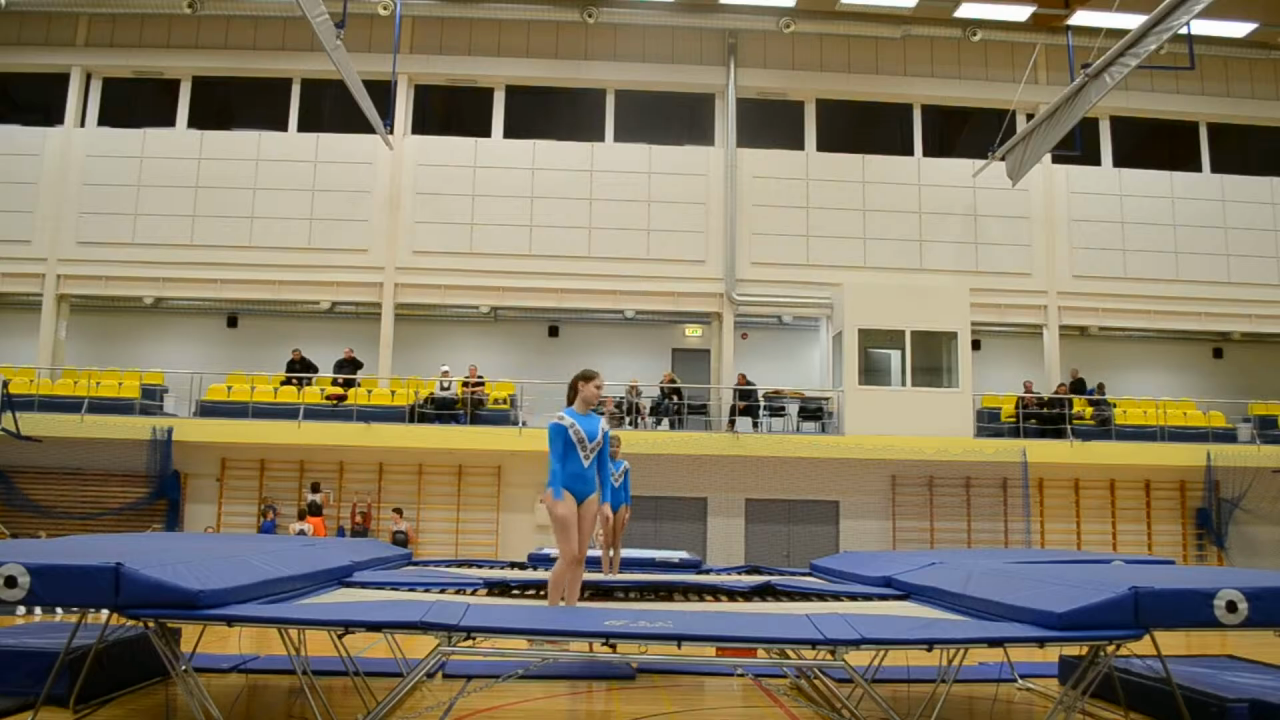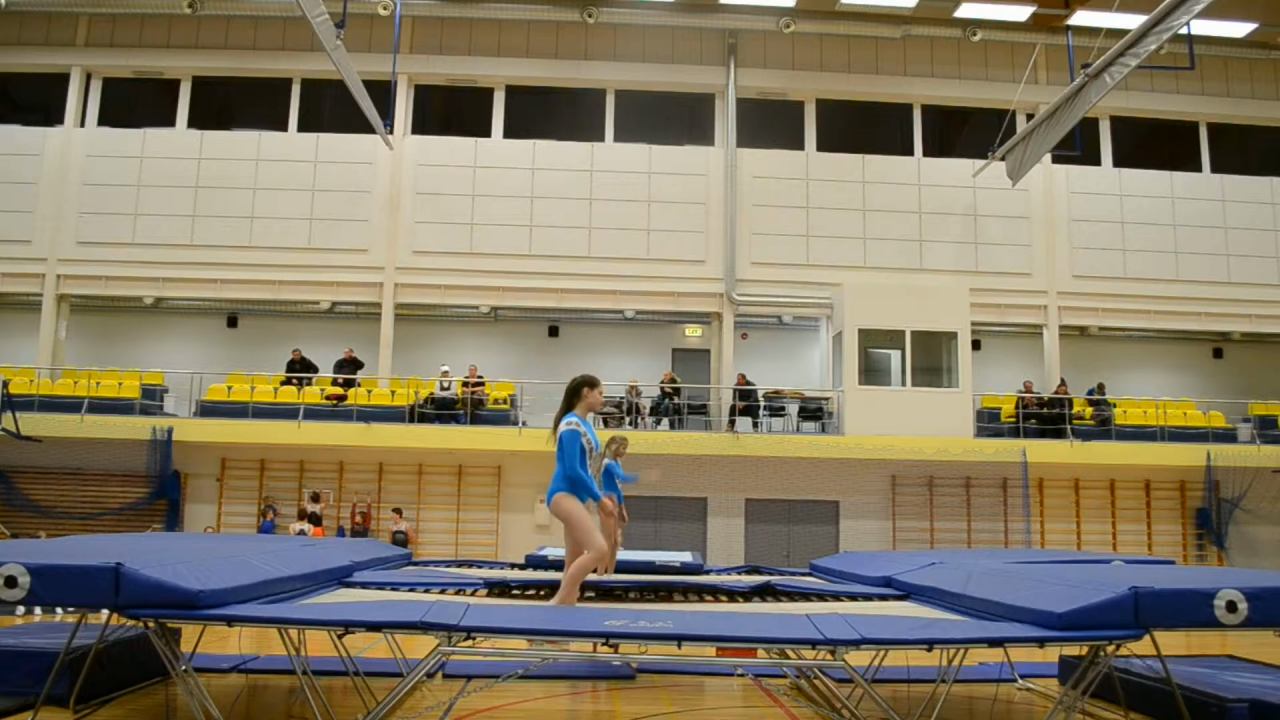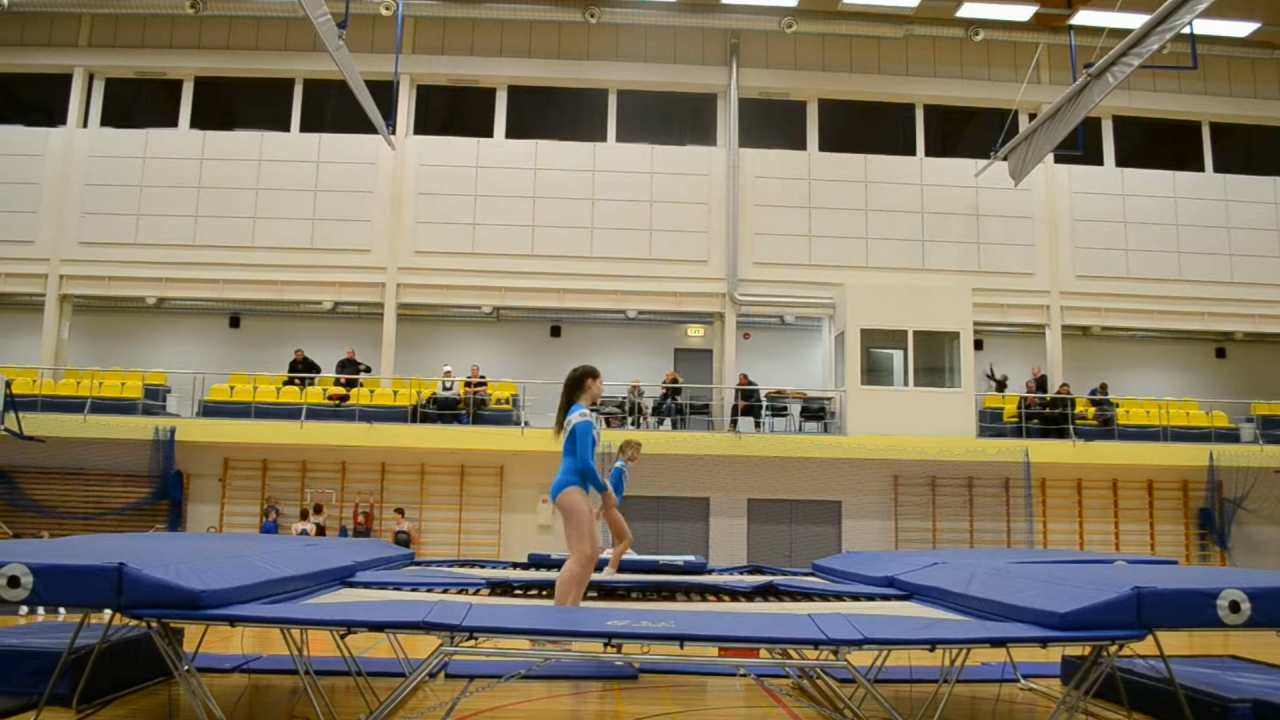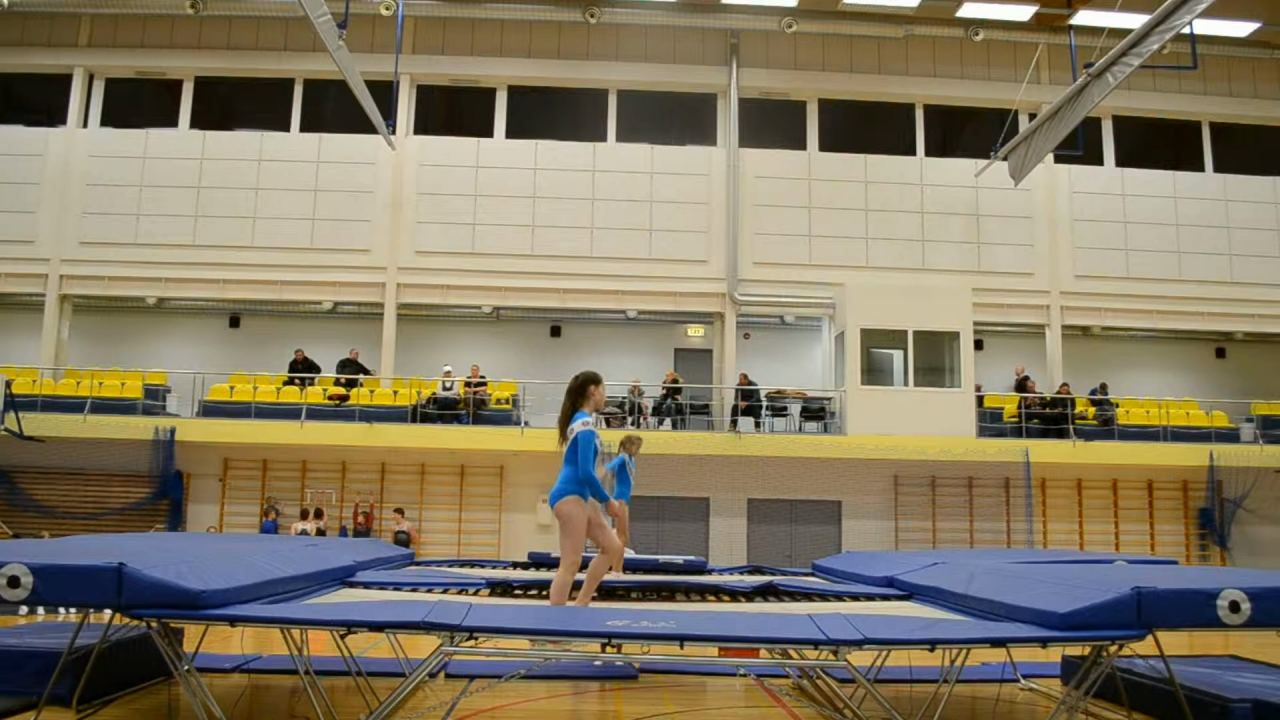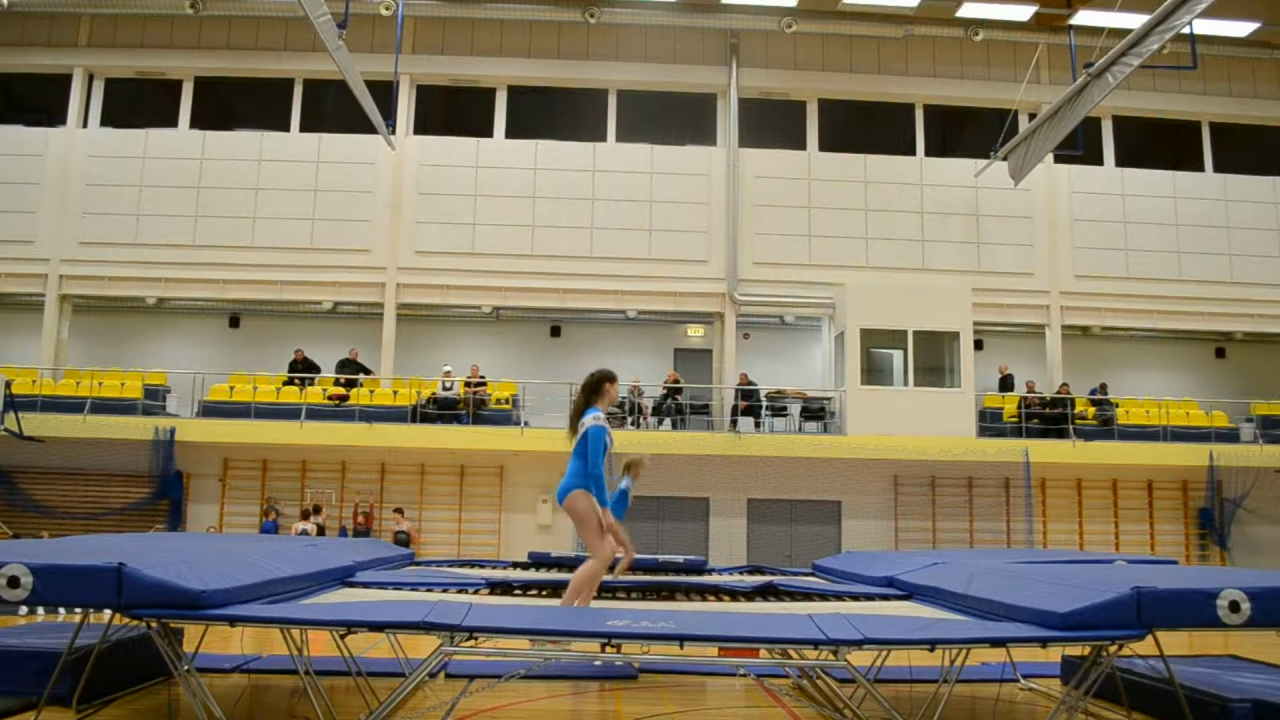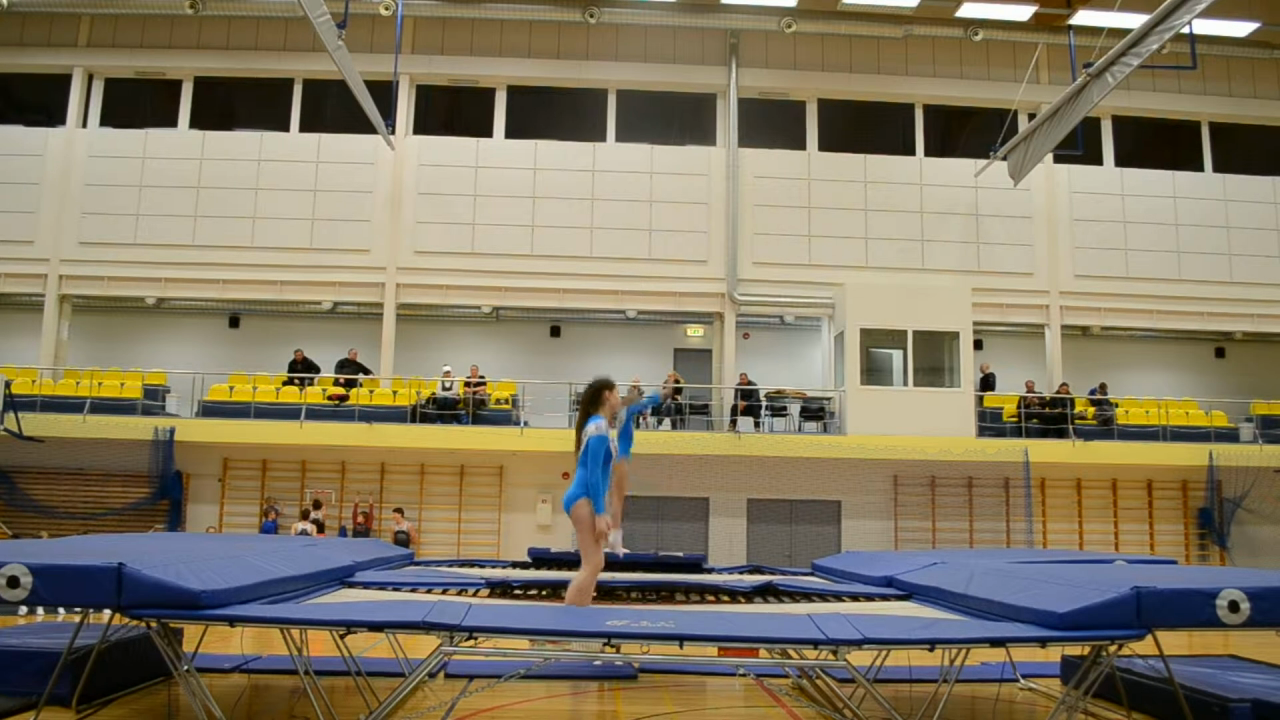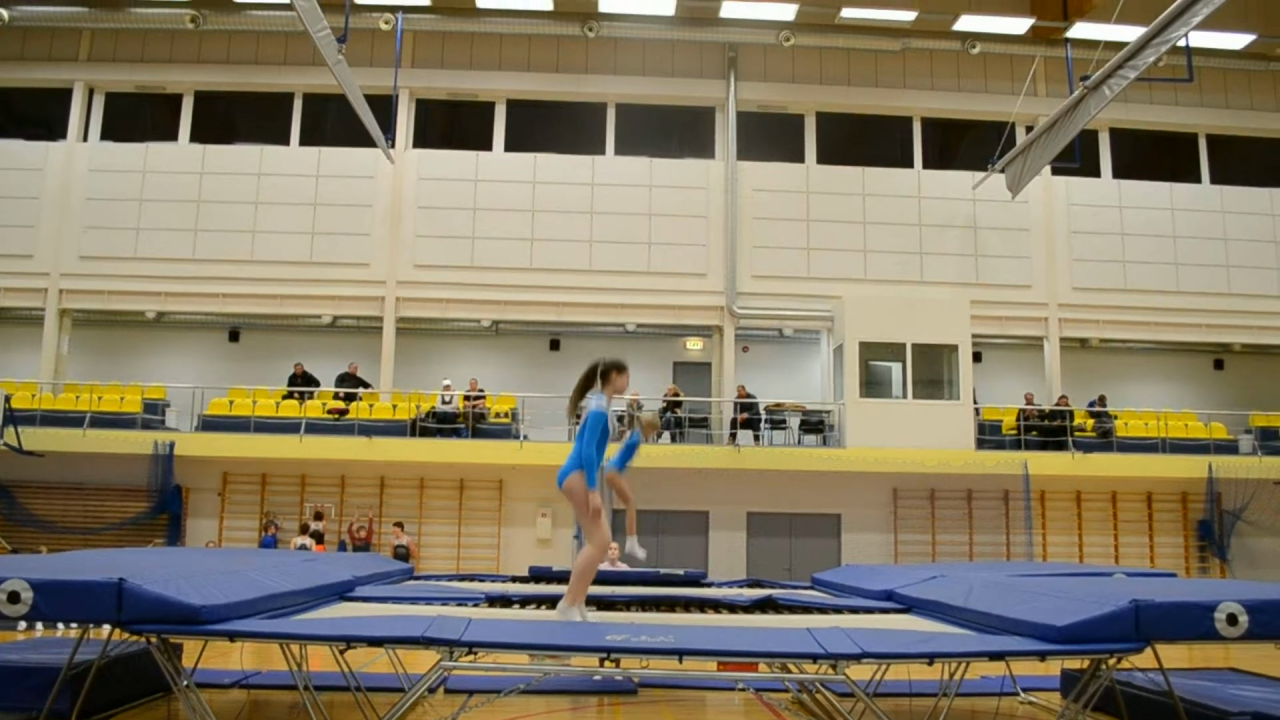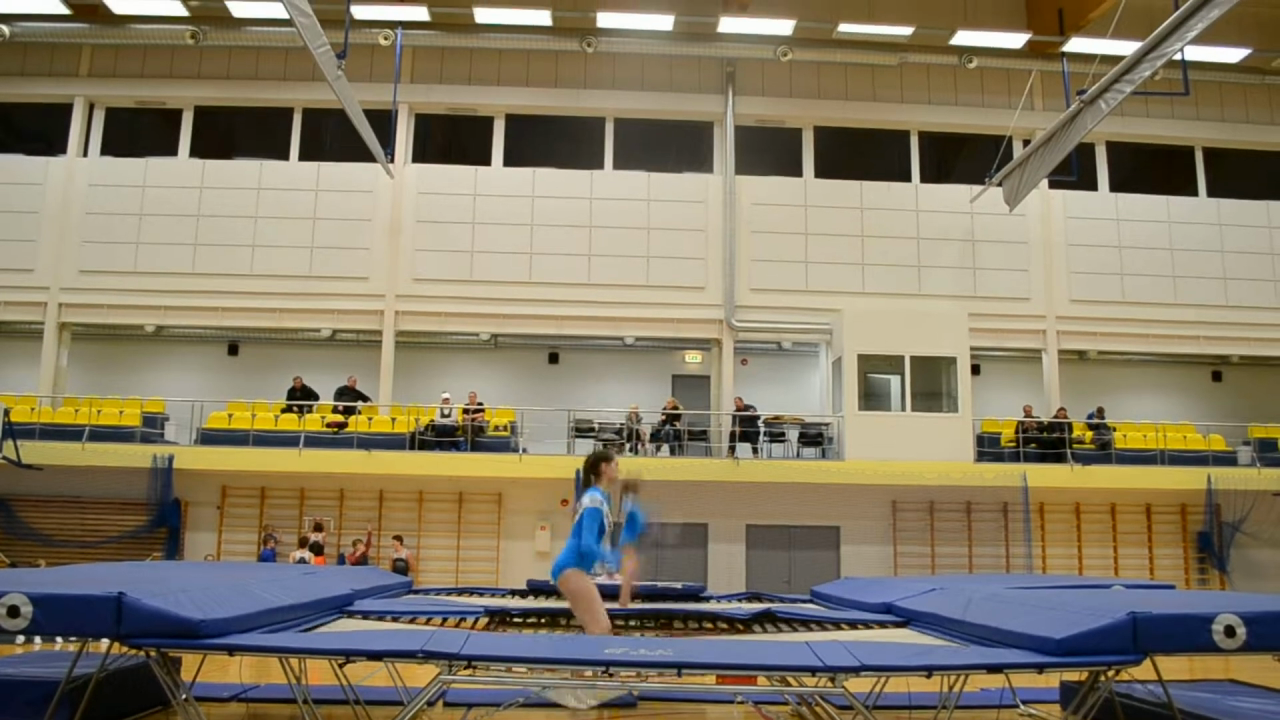
dt=0.4s
person 1, frame 1
left shoulder: (600, 424)
right shoulder: (561, 419)
left elbow: (602, 466)
right elbow: (554, 461)
left wrist: (605, 502)
right wrist: (559, 500)
left hip: (588, 493)
right hip: (563, 491)
left knee: (579, 558)
right knee: (568, 556)
person 1, frame 2
left shoulder: (586, 425)
right shoulder: (571, 424)
right elbow: (572, 470)
left wrist: (598, 494)
right wrist: (599, 499)
left hip: (577, 496)
right hip: (563, 494)
left knee: (574, 563)
right knee: (599, 550)
right ankle: (559, 600)
person 1, frame 3
left shoulder: (576, 414)
right shoulder: (582, 415)
right elbow: (585, 462)
left wrist: (601, 486)
right wrist: (605, 490)
left hip: (574, 490)
right hip: (571, 489)
left knee: (590, 556)
right knee: (579, 556)
person 1, frame 4
left shoulder: (579, 420)
right shoulder: (586, 423)
right elbow: (585, 472)
left wrist: (599, 498)
right wrist: (607, 500)
left hip: (576, 496)
right hip: (570, 496)
left knee: (613, 547)
right knee: (570, 564)
left ankle: (581, 603)
person 1, frame 5
left shoulder: (592, 418)
right shoulder: (597, 420)
right elbow: (594, 467)
left wrist: (601, 505)
right wrist: (604, 507)
left hip: (580, 491)
right hip: (577, 491)
left knee: (608, 550)
right knee: (601, 555)
left ankle: (580, 610)
right ankle: (564, 610)
person 1, frame 6
left shoulder: (597, 426)
right shoulder: (598, 427)
right elbow: (593, 473)
left wrist: (603, 513)
right wrist: (601, 514)
left hip: (586, 498)
right hip: (584, 499)
left knee: (593, 565)
right knee: (592, 566)
person 1, frame 7
left shoulder: (600, 406)
right shoulder: (600, 405)
right elbow: (587, 449)
left wrist: (591, 490)
right wrist: (593, 490)
left hip: (580, 476)
right hip: (578, 474)
left knee: (600, 542)
right knee: (598, 542)
left ankle: (577, 606)
right ankle: (570, 604)
person 1, frame 8
left shoulder: (598, 499)
right shoulder: (595, 502)
left elbow: (598, 544)
right elbow: (587, 546)
left hip: (576, 569)
right hip: (570, 569)
left knee: (599, 627)
right knee: (599, 628)
